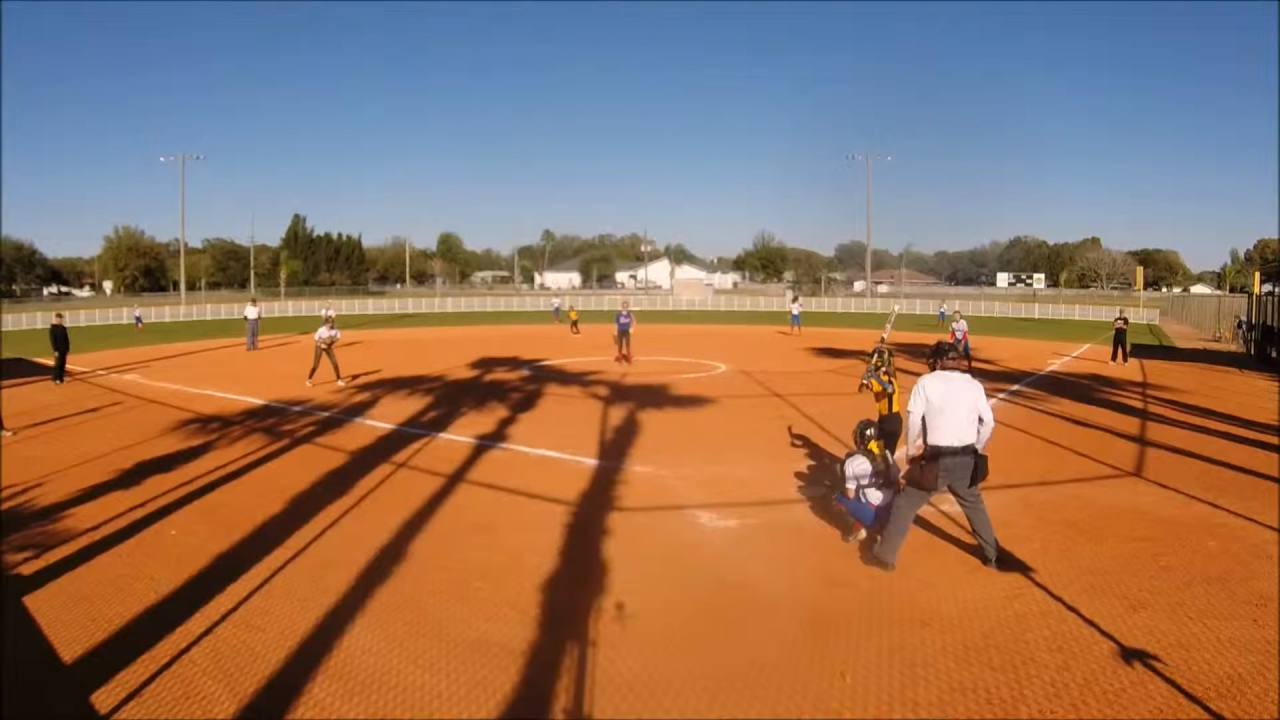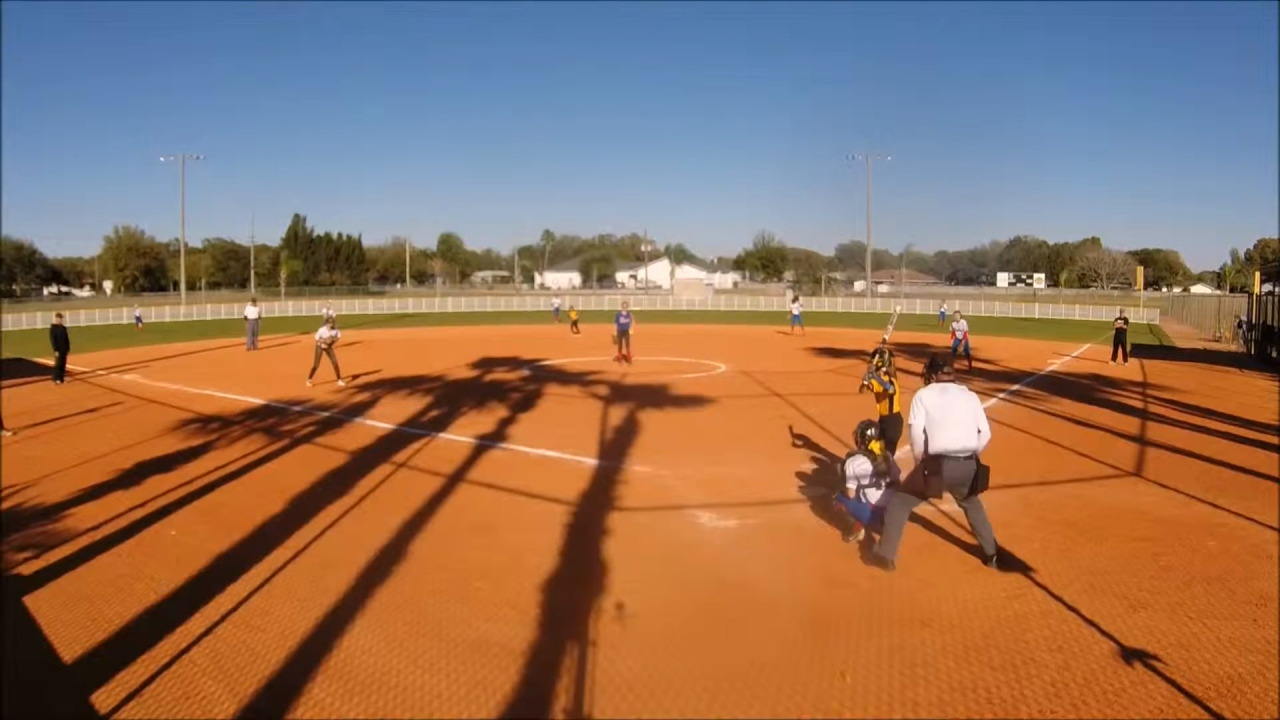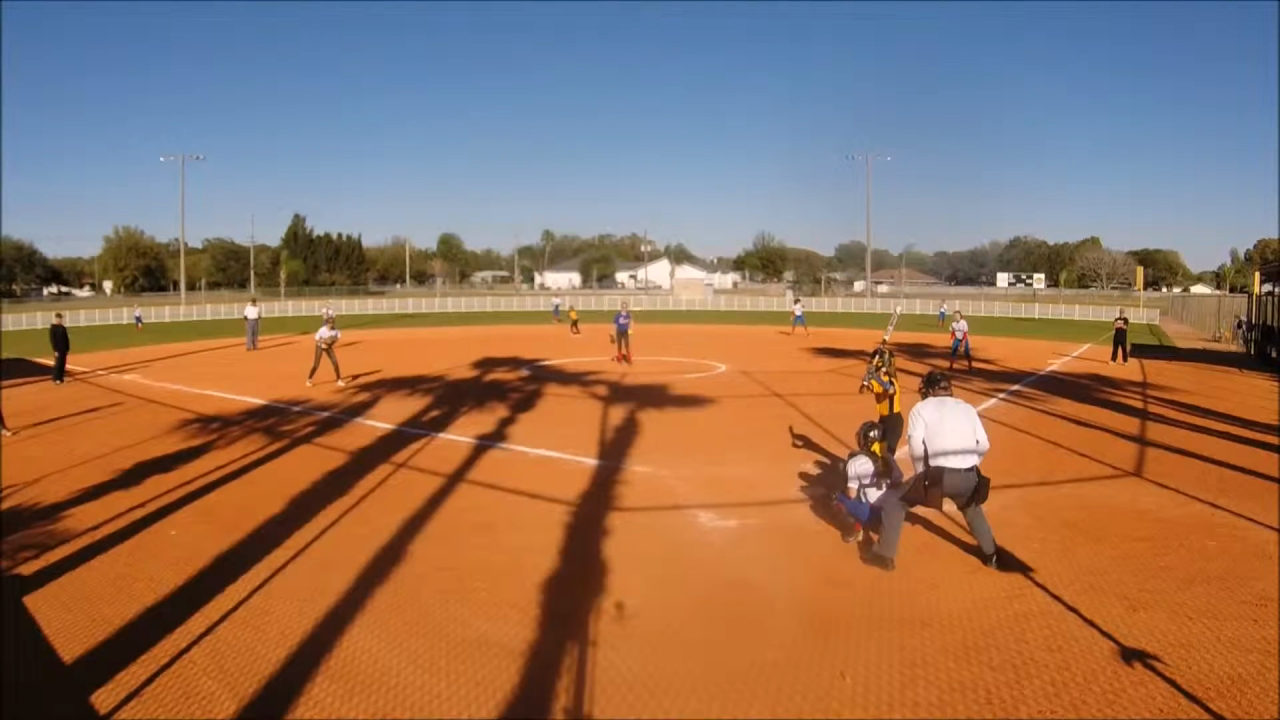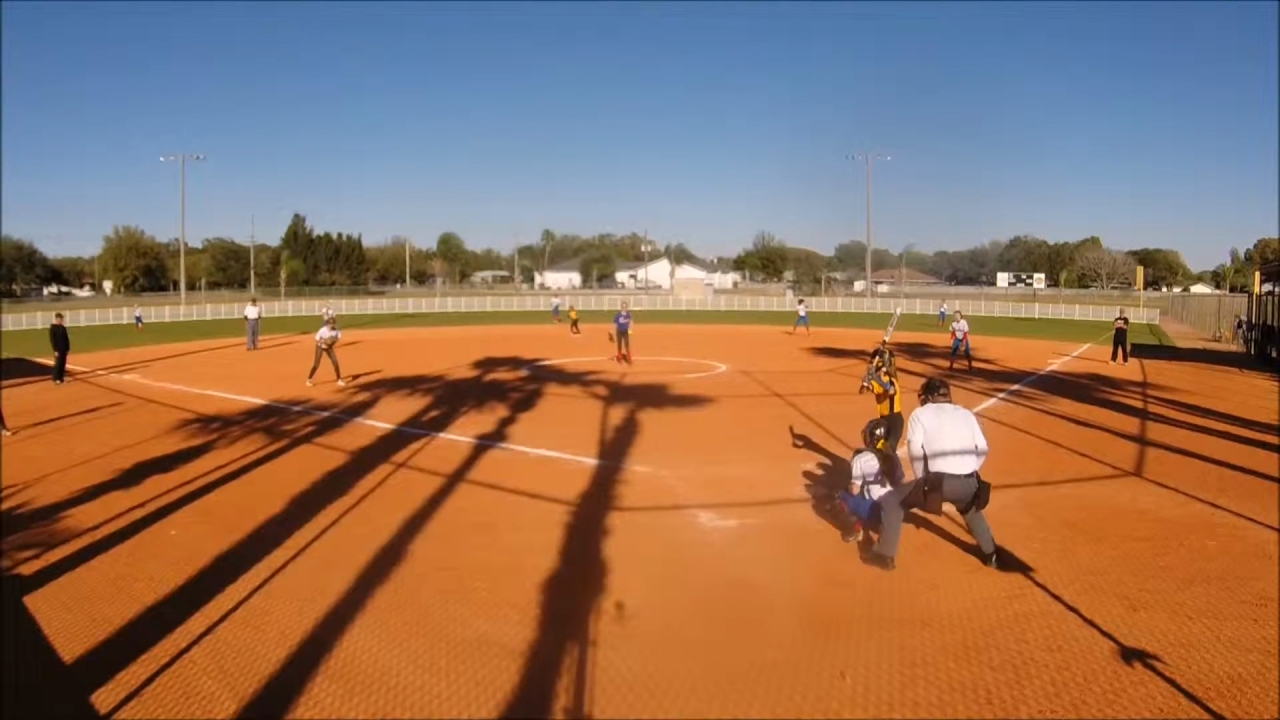
dt=0.2s
person 1, frame 1
left shoulder: (926, 381)
right shoulder: (974, 385)
left elbow: (913, 419)
right elbow: (988, 422)
left wrist: (911, 449)
right wrist: (974, 449)
left hip: (936, 457)
right hip: (966, 458)
left knee: (905, 503)
right knee: (974, 504)
left ankle: (884, 556)
right ankle: (992, 555)
person 1, frame 2
left shoulder: (924, 394)
right shoulder: (971, 396)
left elbow: (916, 433)
right elbow: (985, 434)
left wrist: (922, 463)
left hip: (939, 464)
right hip: (968, 466)
left knee: (898, 502)
right knee: (972, 504)
left ankle: (884, 555)
right ankle: (991, 554)
person 1, frame 3
left shoulder: (922, 408)
right shoulder: (968, 408)
left elbow: (916, 445)
right elbow: (984, 445)
left wrist: (922, 476)
left hip: (940, 476)
right hip: (969, 478)
left knee: (892, 501)
right knee: (971, 506)
left ankle: (884, 555)
right ankle: (991, 555)
person 1, frame 4
left shoulder: (921, 413)
right shoulder: (967, 414)
left elbow: (915, 449)
right elbow: (982, 449)
left wrist: (921, 480)
left hip: (939, 481)
right hip: (969, 483)
left knee: (891, 501)
right knee: (970, 507)
left ankle: (884, 555)
right ankle: (990, 554)
